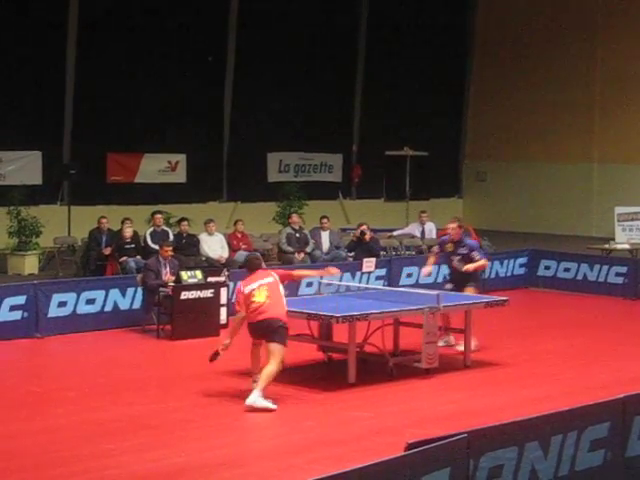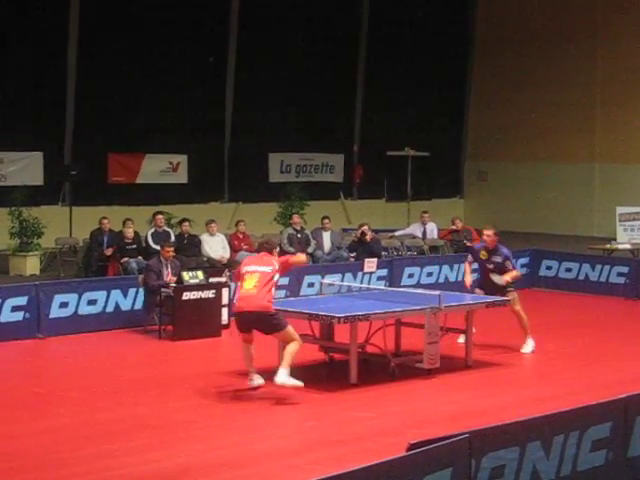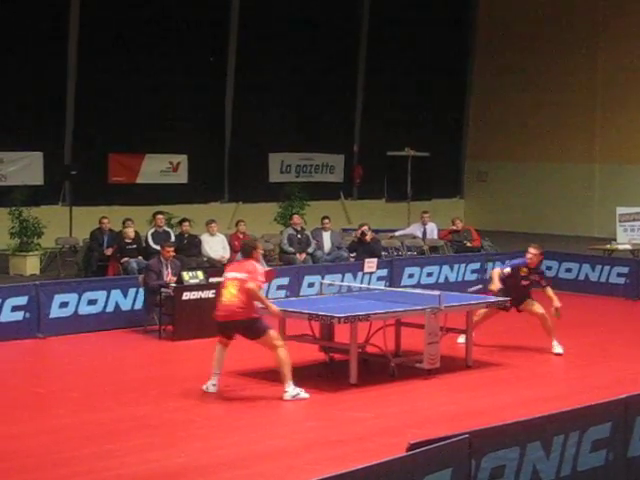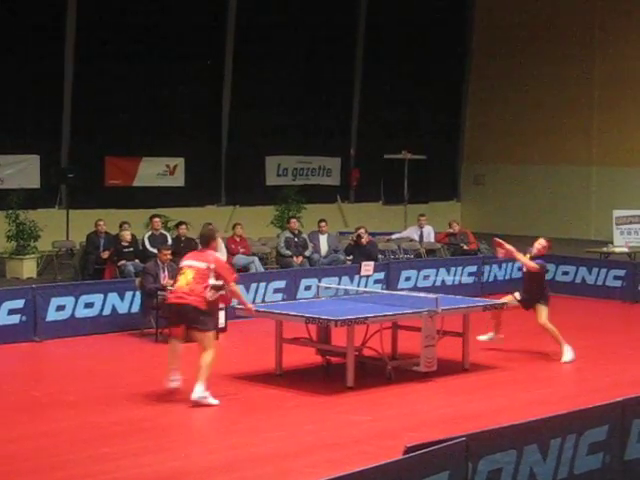
dt=0.3s
person 1, frame 1
left shoulder: (242, 286)
right shoulder: (273, 274)
left elbow: (241, 315)
right elbow: (297, 274)
left wrist: (229, 339)
right wrist: (323, 272)
left hip: (255, 321)
right hip: (275, 320)
left knee: (256, 344)
right knee: (275, 363)
left ankle: (257, 381)
right ankle: (256, 396)
person 1, frame 2
left shoulder: (246, 262)
right shoulder: (277, 261)
right elbow: (302, 259)
left hip: (240, 310)
right hip: (262, 311)
left knee: (247, 341)
right knee: (294, 340)
left ankle: (253, 377)
right ankle: (283, 374)
person 1, frame 3
left shoulder: (230, 268)
right shoulder: (255, 267)
right elbow: (250, 287)
right wrist: (269, 305)
left hip: (222, 316)
right hip: (245, 317)
left knee: (222, 344)
right knee: (279, 346)
left ankle: (213, 382)
right ankle: (290, 388)
person 1, frame 4
left shoulder: (188, 257)
right shoulder: (217, 259)
right elbow: (231, 286)
right wrist: (245, 303)
left hip: (174, 302)
right hip: (195, 305)
left knee: (176, 337)
right knee: (209, 350)
left ankle: (174, 376)
right ankle: (199, 391)
person 2, frame 1
left shoulder: (471, 244)
right shoulder: (444, 241)
left elbow: (484, 263)
right elbow: (434, 253)
left wrist: (473, 265)
right wrist: (429, 266)
left hip: (470, 281)
right hip: (455, 279)
left ankle: (470, 339)
right ankle: (447, 336)
person 2, frame 2
left shoulder: (504, 253)
right shoulder: (477, 249)
left elbow: (515, 272)
right elbow: (468, 263)
left wrist: (509, 276)
right wrist: (467, 276)
left hip: (503, 286)
right hip: (485, 286)
left knee: (517, 310)
left ankle: (529, 340)
person 2, frame 3
left shoulder: (539, 272)
right shoulder: (517, 264)
left elbow: (545, 286)
right elbow: (496, 271)
left wrist: (554, 300)
right wrist: (496, 282)
left hip: (523, 298)
right hip: (504, 295)
left knee: (541, 314)
right knee: (480, 316)
left ankle: (554, 342)
person 2, frame 4
left shoulder: (540, 263)
right shoulder: (529, 254)
left elbow: (531, 267)
left wrist: (516, 253)
right wrist: (508, 251)
left hip: (539, 298)
right hip: (525, 295)
left knee: (543, 322)
left ankle: (566, 349)
right ankle: (496, 334)
